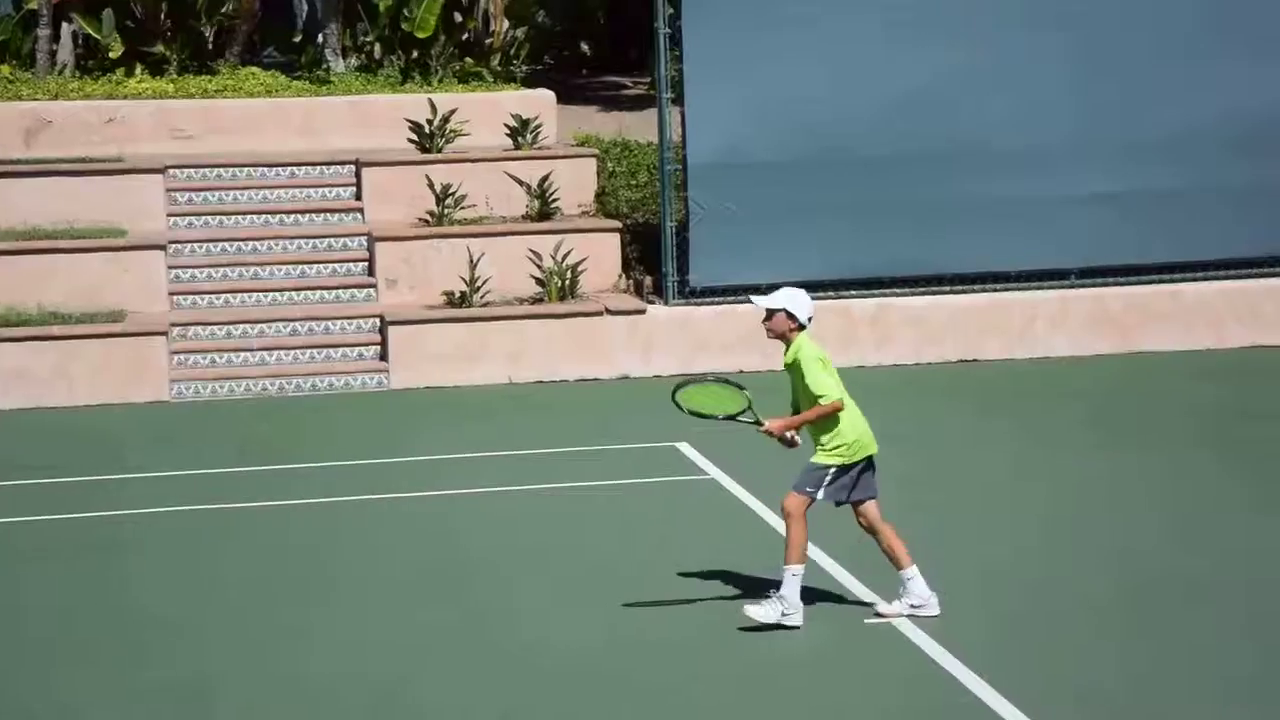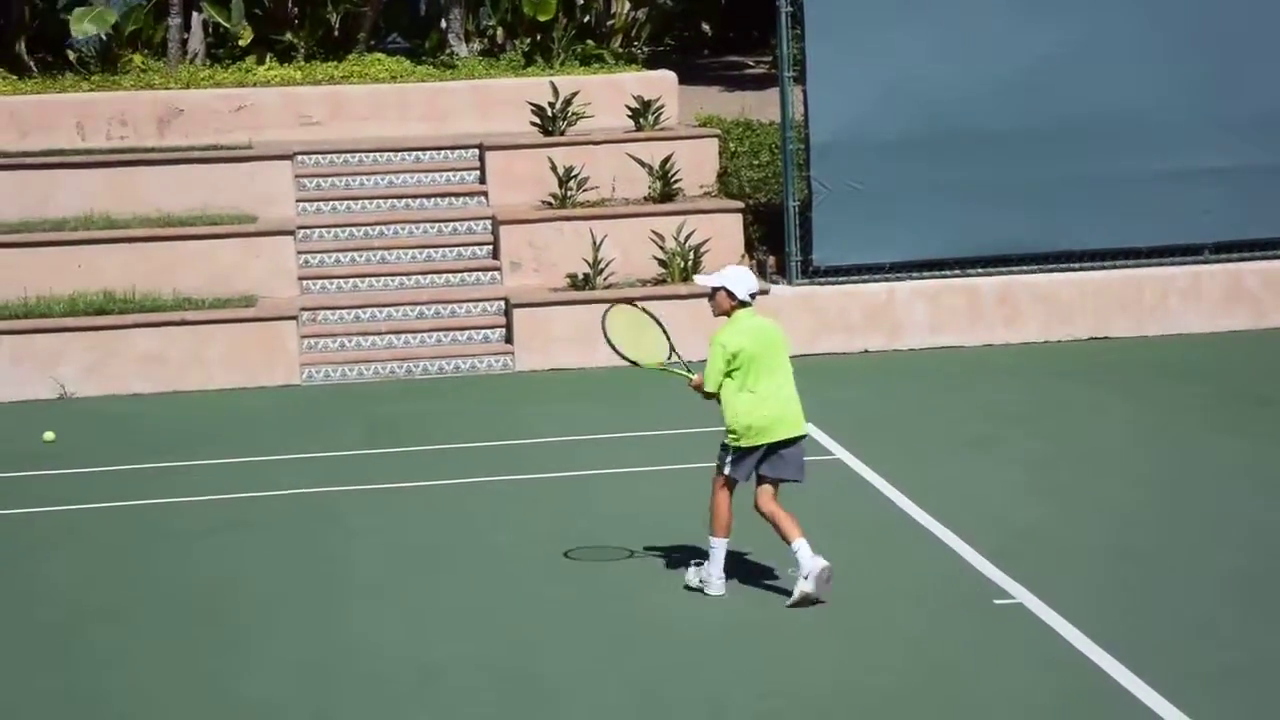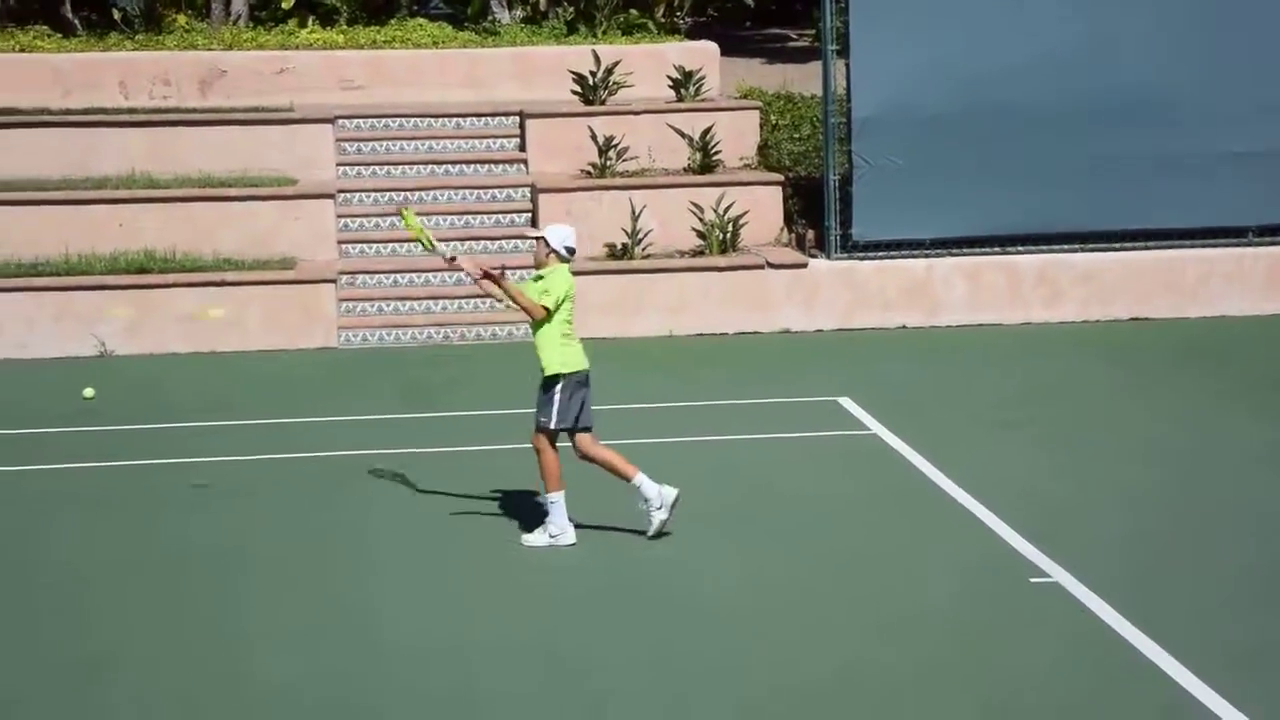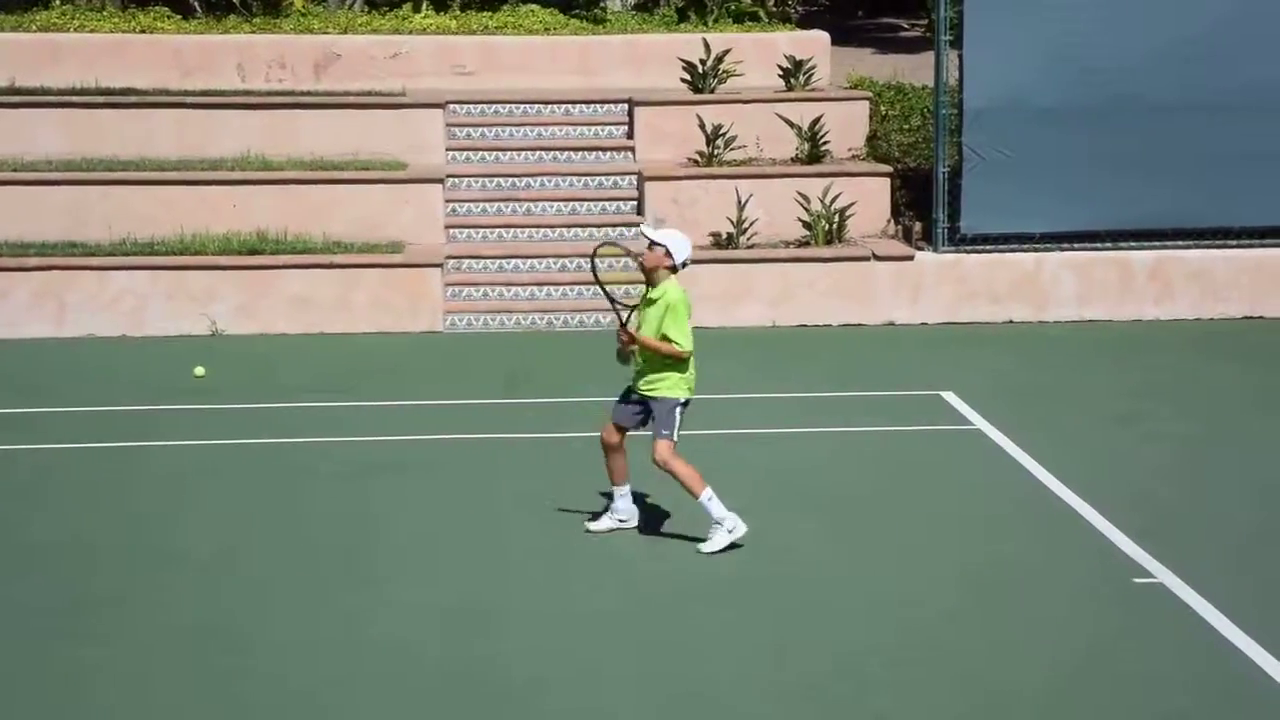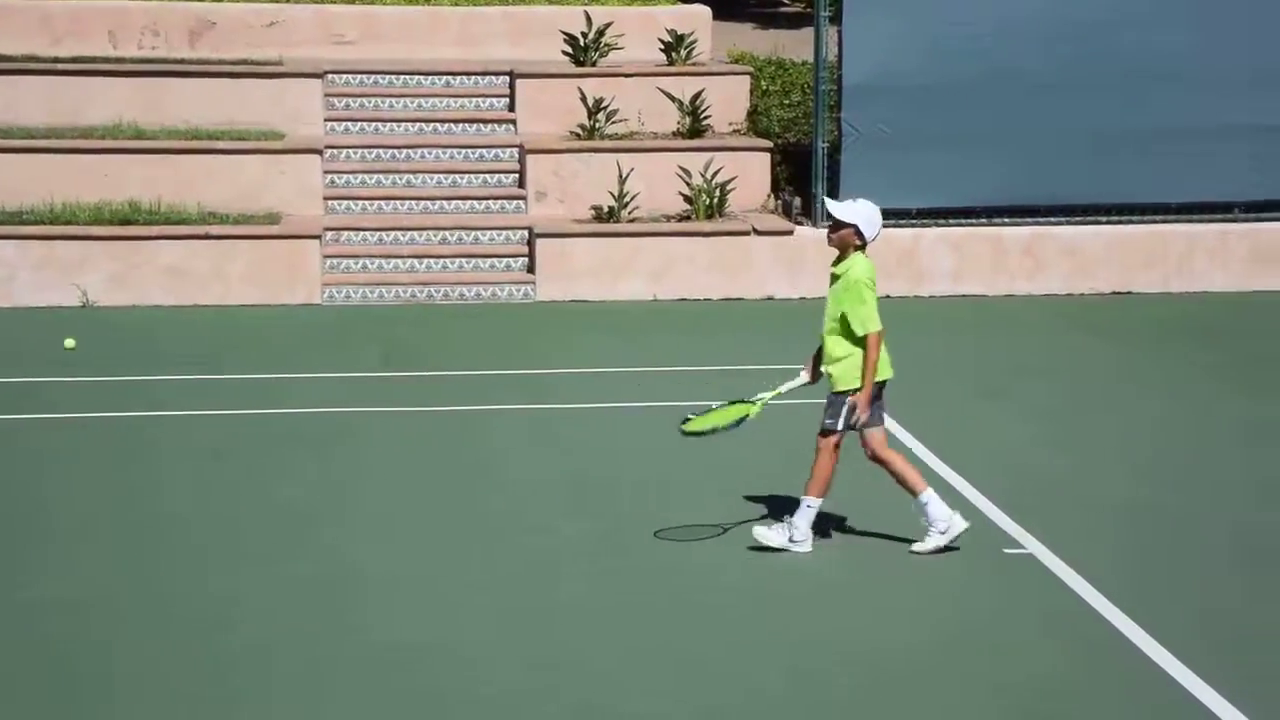
dt=1s
person 1, frame 1
left shoulder: (807, 355)
right shoulder: (794, 355)
left elbow: (835, 402)
right elbow: (803, 407)
left wrist: (788, 424)
right wrist: (786, 428)
left hip: (841, 446)
right hip: (855, 444)
left knee: (793, 507)
right knee: (871, 519)
left ankle: (788, 602)
right ankle: (918, 595)
person 1, frame 2
left shoulder: (724, 337)
right shoulder: (771, 328)
left elbow: (710, 390)
left wrist: (698, 382)
left hip: (752, 428)
right hip: (790, 424)
left knee: (722, 487)
right knee: (765, 501)
left ankle: (714, 574)
right ankle: (809, 564)
person 1, frame 3
left shoulder: (559, 277)
right shoulder: (547, 279)
left elbow: (535, 311)
right elbow: (509, 298)
left wrist: (503, 283)
right wrist: (479, 275)
left hip: (563, 371)
right hip: (565, 370)
left knee: (543, 441)
right knee: (585, 445)
left ankle: (558, 526)
right ankle: (654, 495)
person 1, frame 4
left shoulder: (675, 297)
right shoulder: (649, 291)
left elbow: (681, 351)
left wrist: (638, 339)
right wrist: (626, 345)
left hip: (670, 385)
right hip: (644, 381)
left knee: (664, 455)
right knee: (610, 437)
left ankle: (725, 521)
right ankle: (623, 510)
person 1, frame 5
left shoulder: (859, 276)
right shoulder: (844, 268)
left elbow: (873, 336)
left wrist: (864, 391)
right wrist: (819, 355)
left hip: (857, 378)
right hip: (856, 373)
left knee: (826, 445)
right knee: (875, 449)
left ankle: (798, 531)
right ankle: (943, 518)
